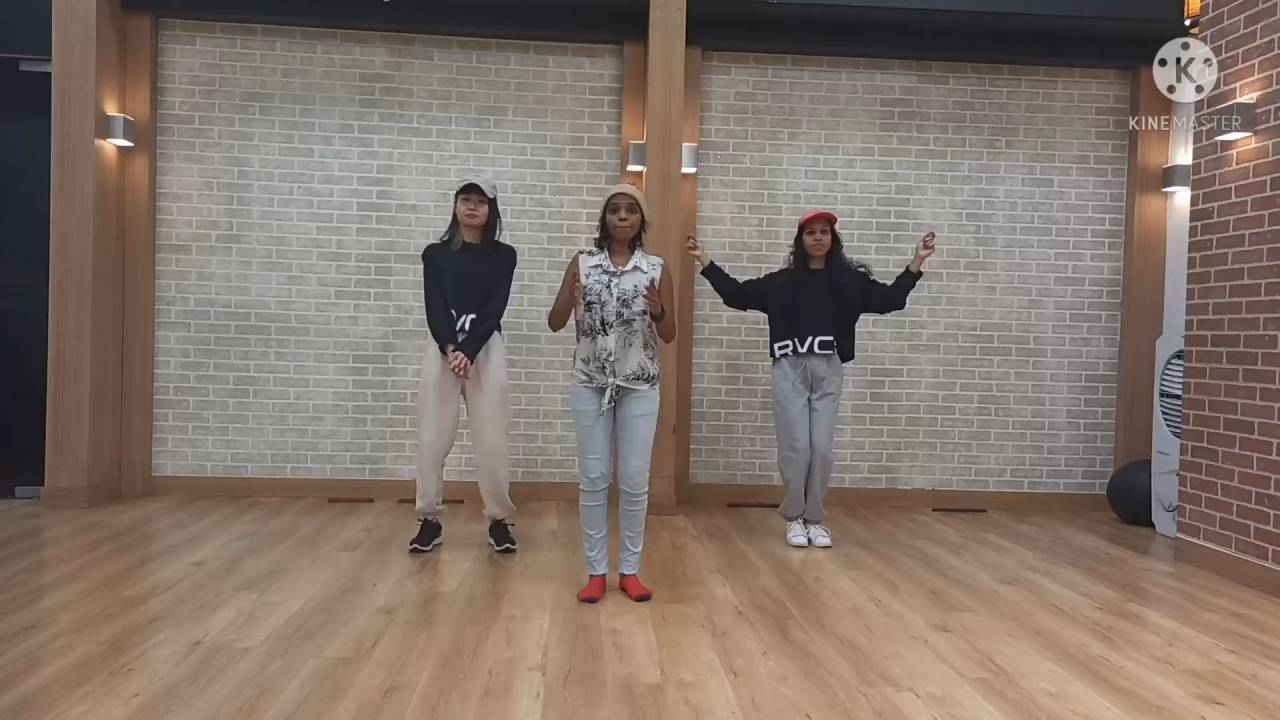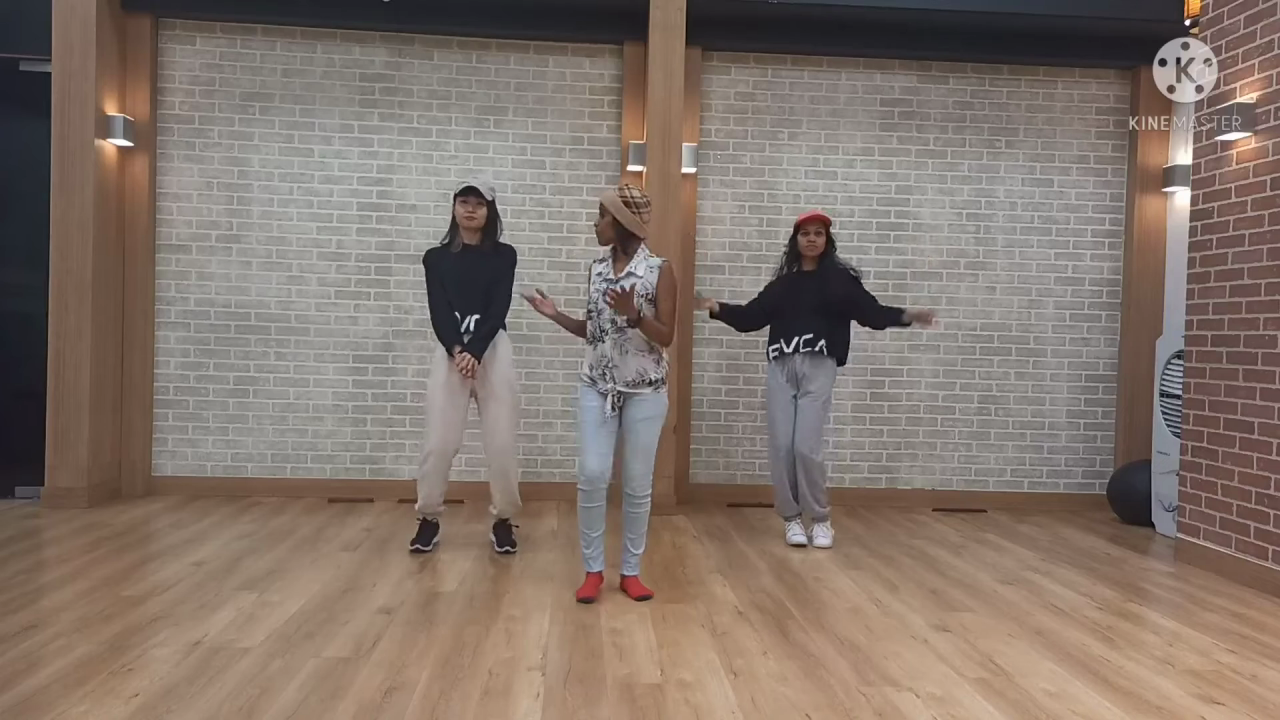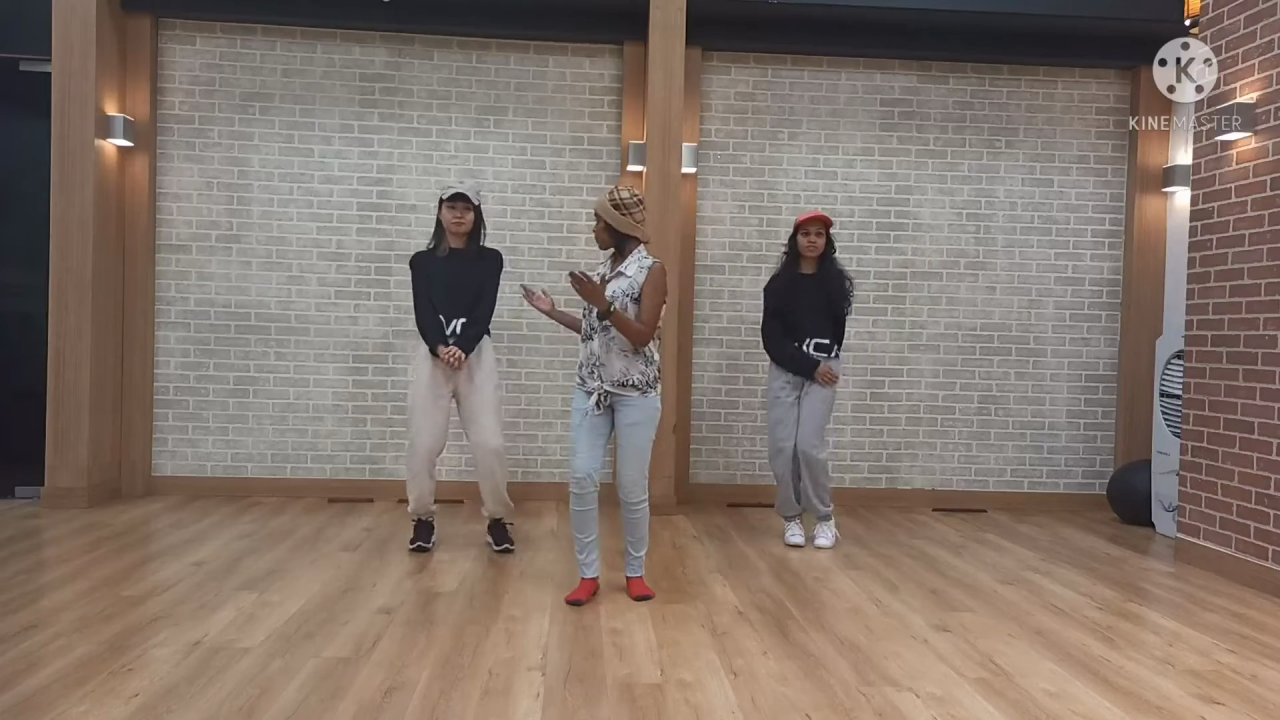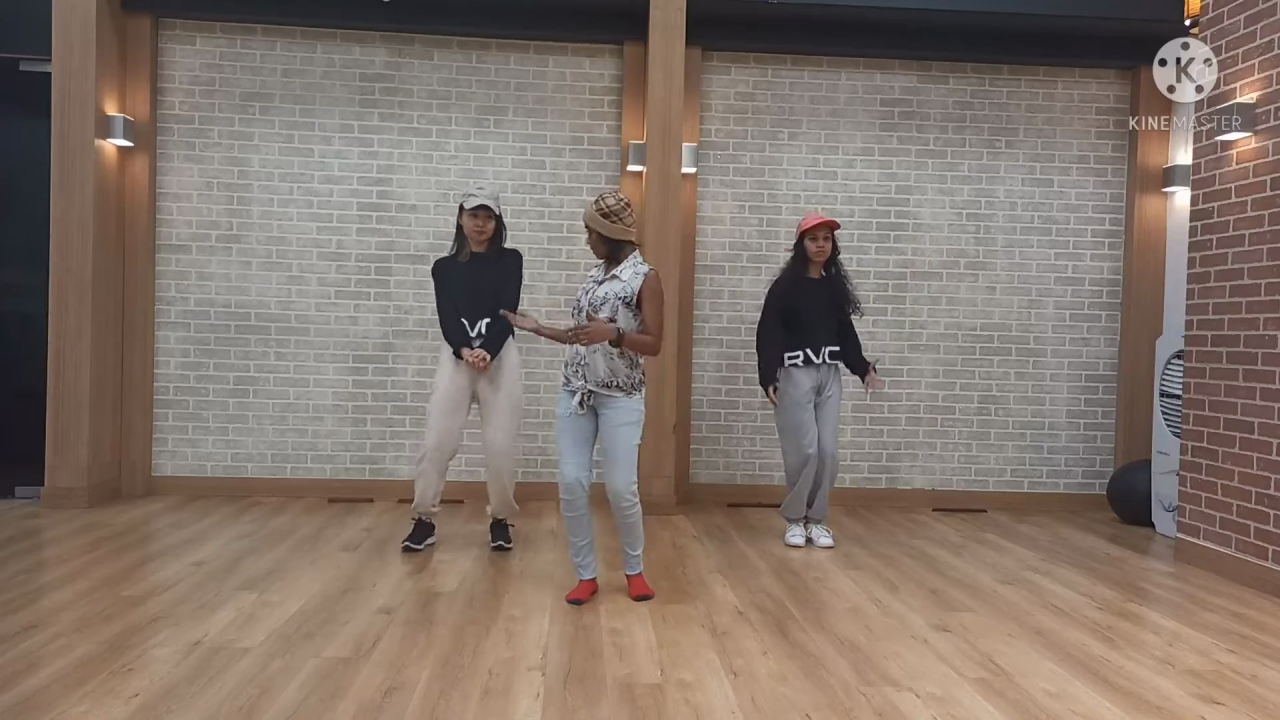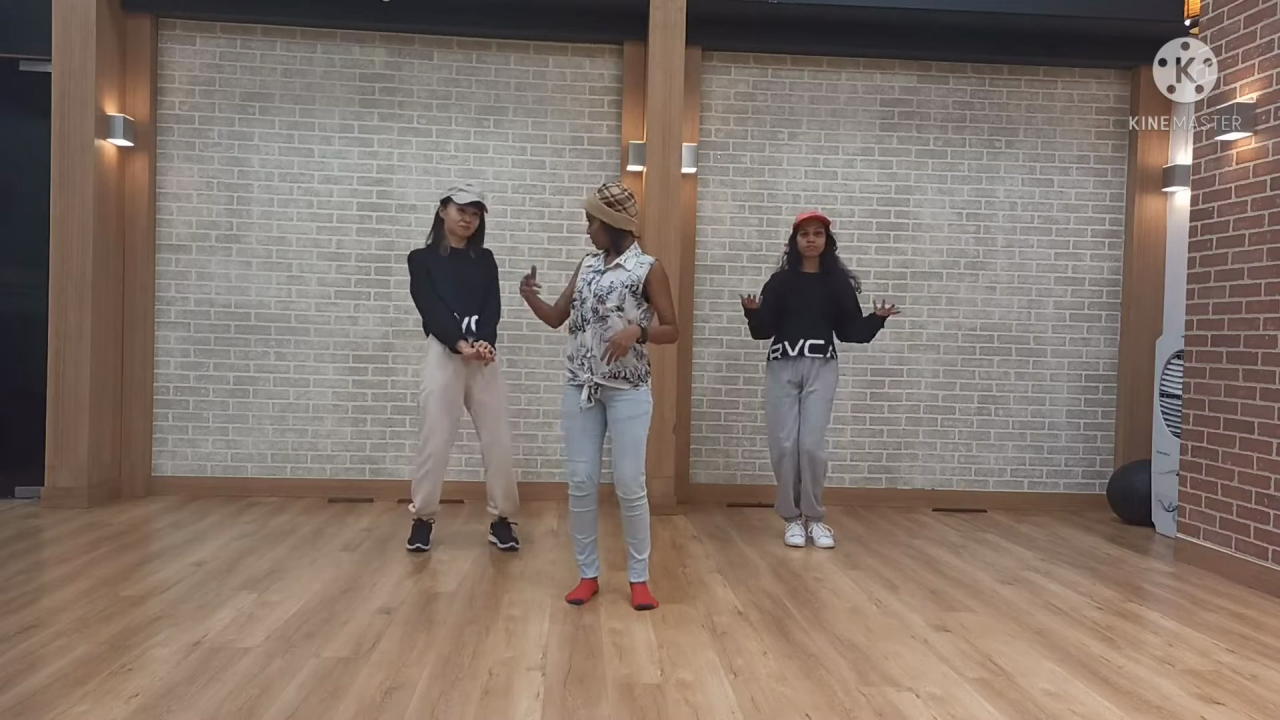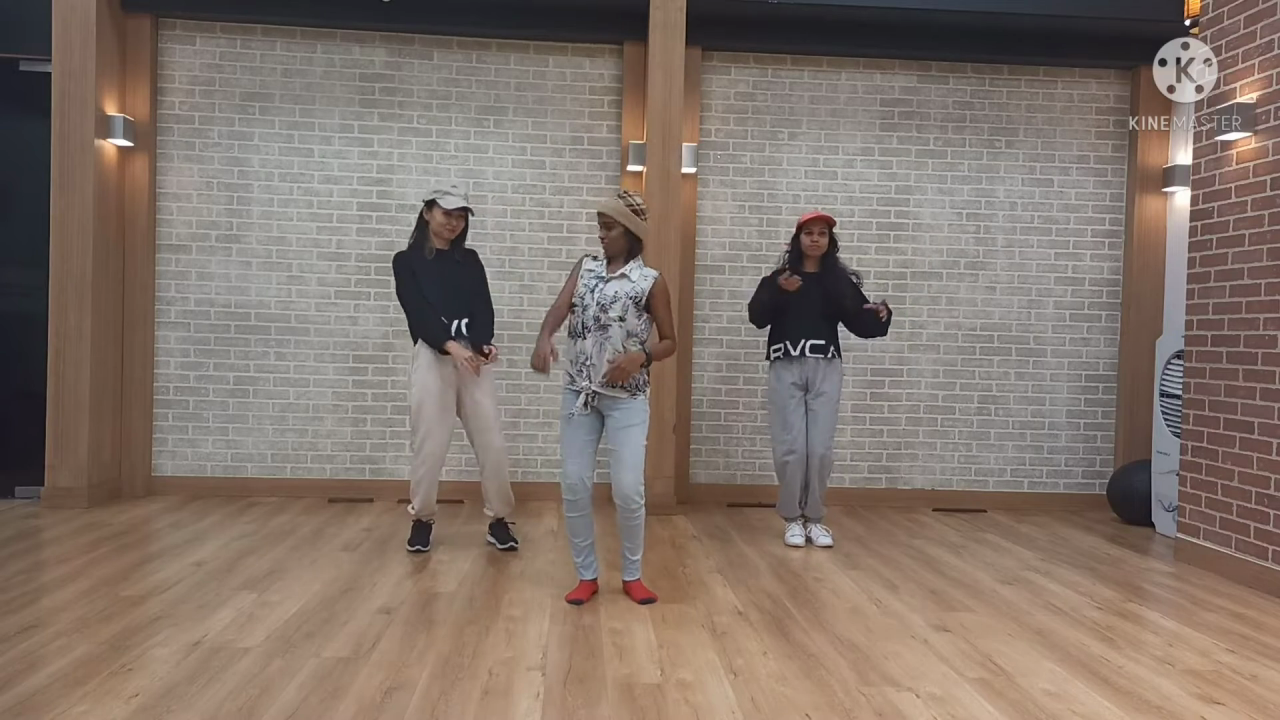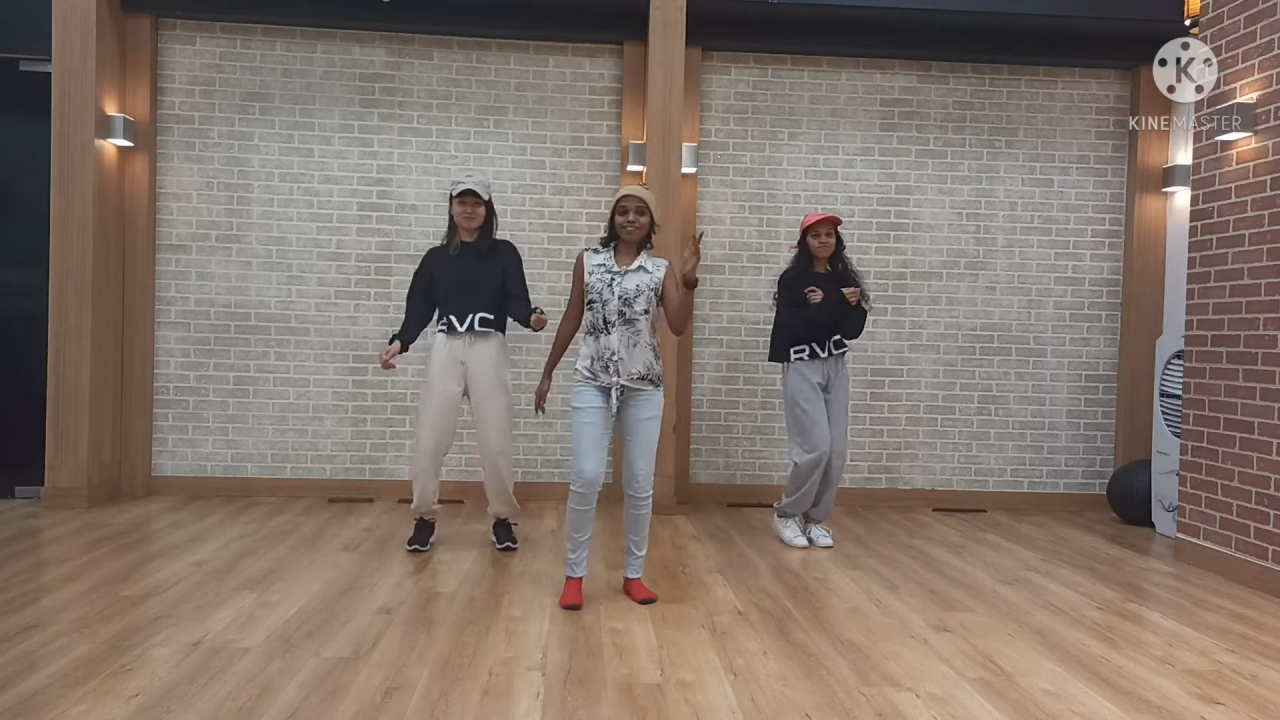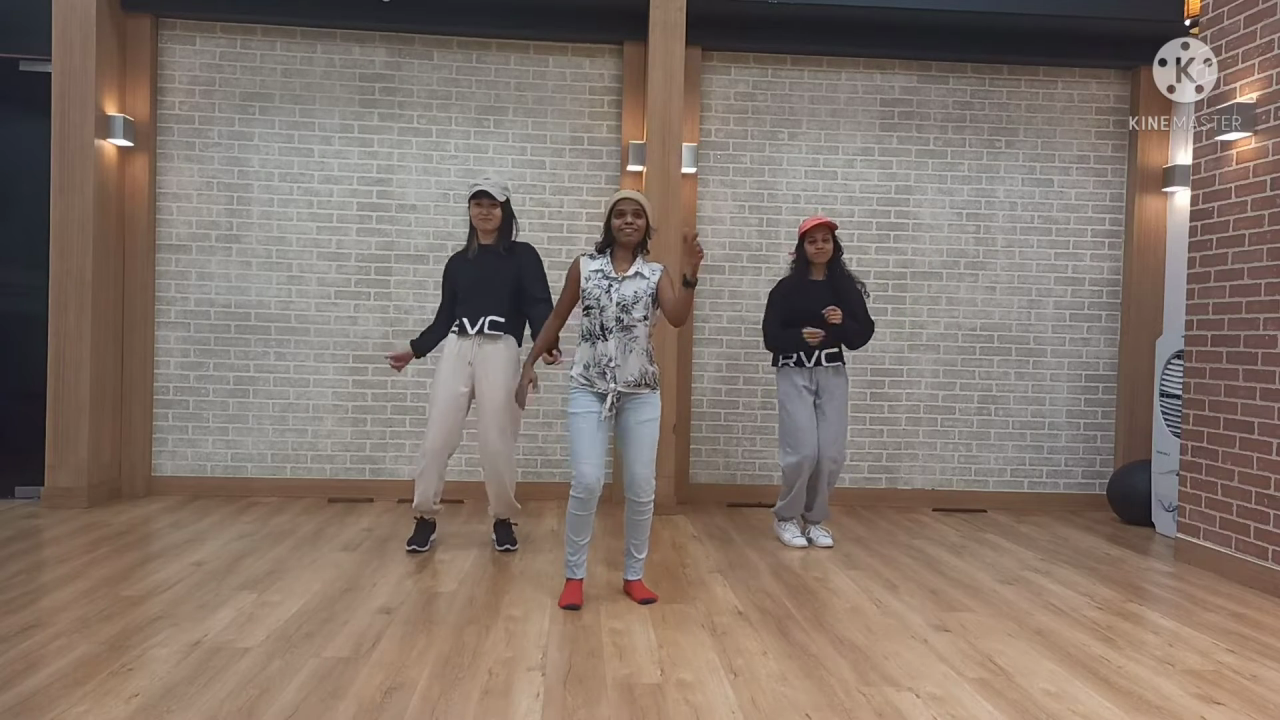
dt=0.4s
person 1, frame 1
left shoulder: (656, 269)
right shoulder: (582, 263)
left elbow: (669, 334)
right elbow: (554, 323)
left wrist: (656, 312)
right wrist: (568, 302)
left hip: (640, 385)
right hip: (591, 384)
left knee: (634, 479)
right knee: (593, 477)
left ankle: (629, 570)
right ankle: (596, 571)
person 1, frame 2
left shoulder: (659, 270)
right shoulder: (598, 268)
left elbow: (666, 336)
left wrist: (633, 313)
right wrist: (554, 314)
left hip: (645, 390)
right hip: (598, 387)
left knee: (637, 483)
right knee: (592, 475)
left ankle: (631, 571)
right ankle: (593, 569)
person 1, frame 3
left shoulder: (651, 271)
right shoulder: (604, 269)
left elbow: (641, 336)
left wrist: (602, 305)
right wrist: (552, 312)
left hip: (636, 393)
right hip: (590, 388)
left knee: (631, 487)
right knee: (582, 478)
left ankle: (635, 572)
right ankle: (589, 574)
person 1, frame 4
left shoulder: (645, 278)
right shoulder: (595, 274)
left elbow: (654, 345)
left wrist: (614, 333)
right wrist: (536, 327)
left hip: (621, 397)
right hip: (576, 393)
left knee: (621, 489)
right knee: (571, 486)
left ankle: (634, 570)
right ankle: (586, 575)
person 1, frame 5
left shoulder: (648, 268)
right shoulder: (587, 265)
left elbow: (671, 330)
right elbow: (556, 317)
left wrist: (637, 332)
right wrist: (530, 296)
left hip: (628, 389)
right hip: (581, 385)
left knee: (629, 483)
right knee: (580, 481)
left ankle: (639, 578)
right ankle: (588, 574)
person 1, frame 6
left shoulder: (652, 282)
right shoulder: (585, 267)
left elbow: (668, 343)
right elbow: (558, 311)
left wrist: (640, 357)
right wrist: (543, 339)
left hip: (627, 397)
right hip: (578, 391)
left knee: (627, 490)
right knee: (574, 486)
left ankle: (632, 575)
right ankle: (586, 575)
person 1, frame 7
left shoulder: (662, 271)
right shoulder: (588, 262)
left elbow: (678, 326)
right elbow: (571, 320)
left wrist: (690, 278)
right wrist: (547, 372)
left hip: (644, 387)
right hip: (593, 383)
left knee: (639, 483)
right knee: (587, 476)
left ankle: (633, 574)
right ankle: (574, 574)
person 1, frame 8
left shoulder: (657, 274)
right shoulder: (583, 267)
left elbow: (678, 318)
right elbow: (557, 318)
left wrist: (690, 274)
right wrist: (530, 362)
left hip: (640, 393)
right hip: (588, 389)
left knee: (641, 488)
right knee: (587, 482)
left ankle: (633, 575)
right ankle: (574, 575)
person 2, frame 1
left shoulder: (503, 255)
right shoulder: (435, 254)
left elbow: (495, 309)
right elbow: (433, 308)
left wrist: (468, 351)
right wrist: (450, 349)
left hip: (486, 350)
right hip: (442, 349)
left knee: (492, 439)
right knee: (433, 439)
left ankle: (499, 521)
right ankle: (430, 521)
person 2, frame 2
left shoulder: (504, 255)
right shoulder: (436, 257)
left elbow: (498, 308)
right elbow: (438, 310)
left wrist: (473, 351)
right wrist: (456, 351)
left hip: (492, 350)
right hip: (449, 350)
left knee: (501, 439)
right knee: (439, 440)
left ankle: (502, 521)
right ankle: (428, 520)
person 2, frame 3
left shoulder: (490, 260)
right shoulder: (423, 261)
left elbow: (485, 310)
right elbow: (422, 312)
left wrist: (461, 348)
right wrist: (441, 348)
left hip: (477, 353)
right hip: (432, 353)
left knee: (489, 442)
right knee: (424, 442)
left ankle: (497, 520)
right ankle: (423, 520)
person 2, frame 4
left shoulder: (511, 260)
right shoulder: (445, 267)
left elbow: (508, 310)
right elbow: (447, 316)
left wrist: (489, 351)
right wrist: (466, 352)
left hip: (500, 356)
right hip: (456, 356)
left knee: (501, 444)
right knee: (437, 441)
left ankle: (499, 520)
right ankle: (423, 520)
person 2, frame 5
left shoulder: (485, 260)
right shoulder: (422, 259)
left elbow: (492, 308)
right elbow: (431, 309)
left wrist: (485, 342)
right wrist: (461, 346)
left hip: (482, 356)
right hip: (442, 354)
left knee: (498, 440)
right knee: (434, 441)
left ankle: (501, 520)
right ankle: (423, 519)
person 2, frame 6
left shoulder: (470, 261)
right shoulder: (407, 261)
left elbow: (482, 308)
right elbow: (417, 312)
left wrist: (485, 344)
right wrist: (449, 347)
left hip: (472, 356)
right hip: (432, 356)
left knee: (492, 443)
right knee: (429, 444)
left ankle: (499, 521)
right ankle: (422, 520)
person 2, frame 7
left shoulder: (504, 253)
right shoulder: (436, 258)
left elbow: (515, 299)
right elbow: (419, 308)
left wrist: (532, 317)
right wrist: (399, 343)
left hip: (489, 349)
right hip: (446, 348)
left knee: (495, 440)
right knee: (431, 437)
left ankle: (502, 519)
right ankle: (424, 519)
person 2, frame 8
left shoulder: (523, 256)
right shoulder: (458, 261)
left elbow: (538, 304)
right elbow: (446, 313)
left wrist: (546, 343)
right wrist: (415, 349)
left hip: (500, 351)
right hip: (456, 349)
left knee: (497, 442)
right knee: (437, 438)
left ankle: (502, 520)
right ankle: (425, 518)
person 3, frame 1
left shoulder: (849, 279)
right shoulder: (784, 281)
left elbow: (887, 300)
right elbow: (739, 295)
left wrist: (915, 266)
right wrist: (707, 264)
left hip: (829, 370)
right hip: (790, 369)
left knee: (822, 448)
right knee: (795, 447)
left ankle: (815, 519)
right ankle: (794, 518)
person 3, frame 2
left shoulder: (840, 280)
right shoulder: (782, 284)
left elbow: (869, 312)
right elbow: (754, 315)
left wrist: (906, 317)
right wrist: (718, 309)
left hip: (819, 367)
right hip: (781, 368)
left knee: (806, 447)
right knee: (781, 446)
left ankle: (820, 518)
right ankle: (792, 517)
person 3, frame 3
left shoulder: (834, 282)
right shoulder: (780, 283)
left elbow: (837, 331)
right elbow: (772, 335)
left wrist: (826, 365)
right wrist: (808, 367)
left hip: (824, 368)
right hip: (785, 371)
left knee: (809, 447)
right knee: (782, 446)
left ankle: (825, 518)
right ankle: (792, 517)
person 3, frame 4
left shoulder: (836, 287)
right shoulder: (785, 286)
left elbow: (845, 335)
right elbow: (769, 334)
left wrist: (864, 368)
right wrist: (769, 379)
left hip: (830, 375)
right hip: (794, 373)
left knee: (828, 452)
right knee: (804, 450)
left ankle: (815, 519)
right ankle: (794, 519)
person 3, frame 5
left shoulder: (839, 282)
right shoulder: (780, 281)
left elbow: (849, 330)
right elbow: (764, 329)
left wrist: (877, 319)
right wrist: (753, 311)
left hip: (821, 368)
right hip: (782, 367)
left knee: (811, 445)
right knee: (784, 446)
left ankle: (815, 517)
right ankle: (792, 518)
person 3, frame 6
left shoulder: (841, 280)
right shoulder: (779, 278)
left elbow: (863, 325)
right elbow: (757, 316)
left wrist: (881, 316)
right wrist: (779, 292)
left hip: (826, 368)
right hip: (786, 367)
left knee: (820, 448)
right knee: (789, 447)
left ankle: (814, 518)
right ankle: (792, 518)
person 3, frame 7
left shoulder: (843, 280)
right shoulder: (792, 279)
left elbow: (854, 328)
right elbow: (797, 323)
left wrist: (826, 303)
right wrist: (839, 302)
left hip: (835, 367)
right hip: (801, 367)
left knee: (835, 450)
right knee: (815, 448)
left ankle: (815, 519)
right ankle: (787, 514)
person 3, frame 8
left shoulder: (846, 287)
right shoulder: (787, 288)
left elbow: (861, 336)
right elbow: (772, 337)
left wrist: (843, 323)
right wrist: (799, 337)
left hip: (833, 374)
right hip: (794, 374)
left knee: (832, 453)
right knee: (802, 452)
left ankle: (814, 519)
right ankle: (786, 518)
